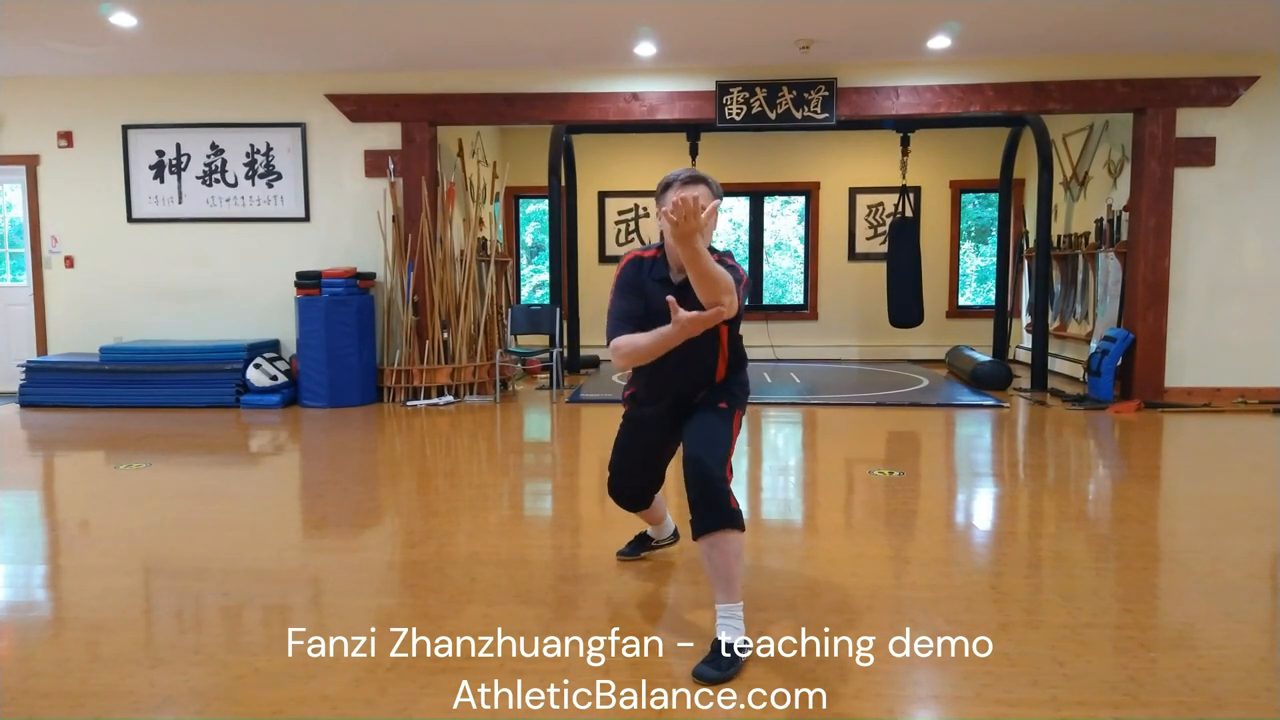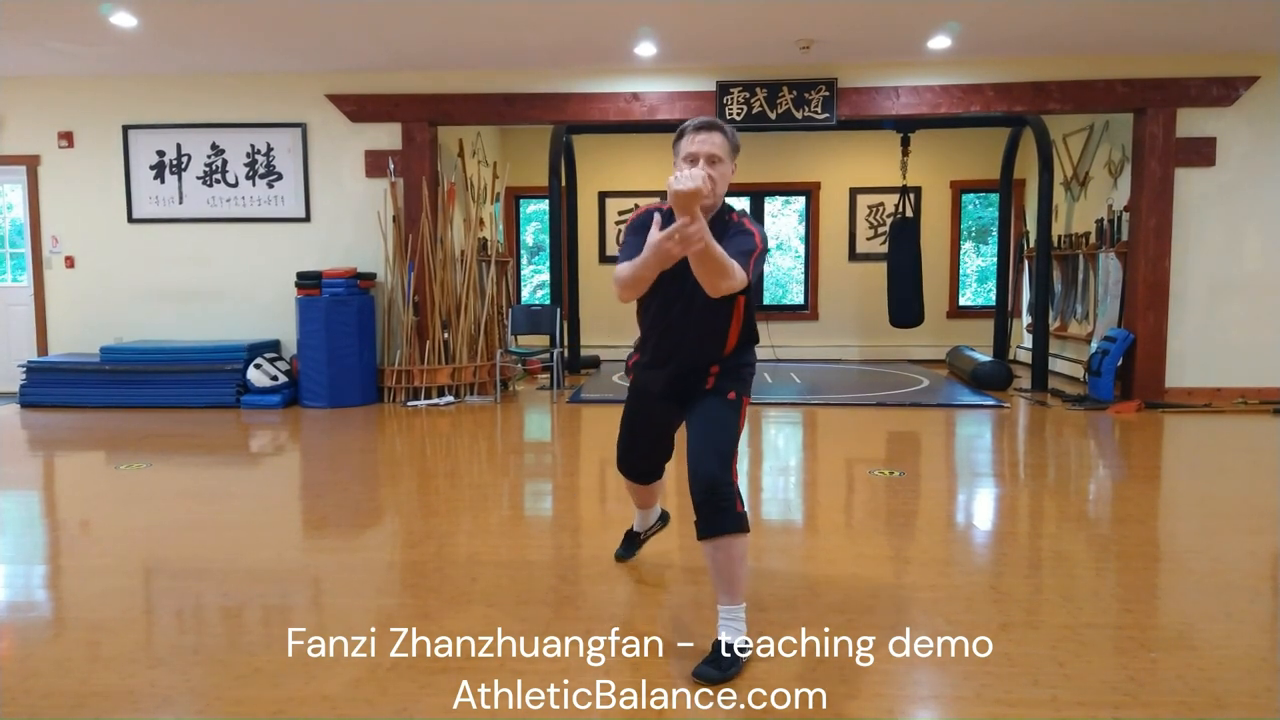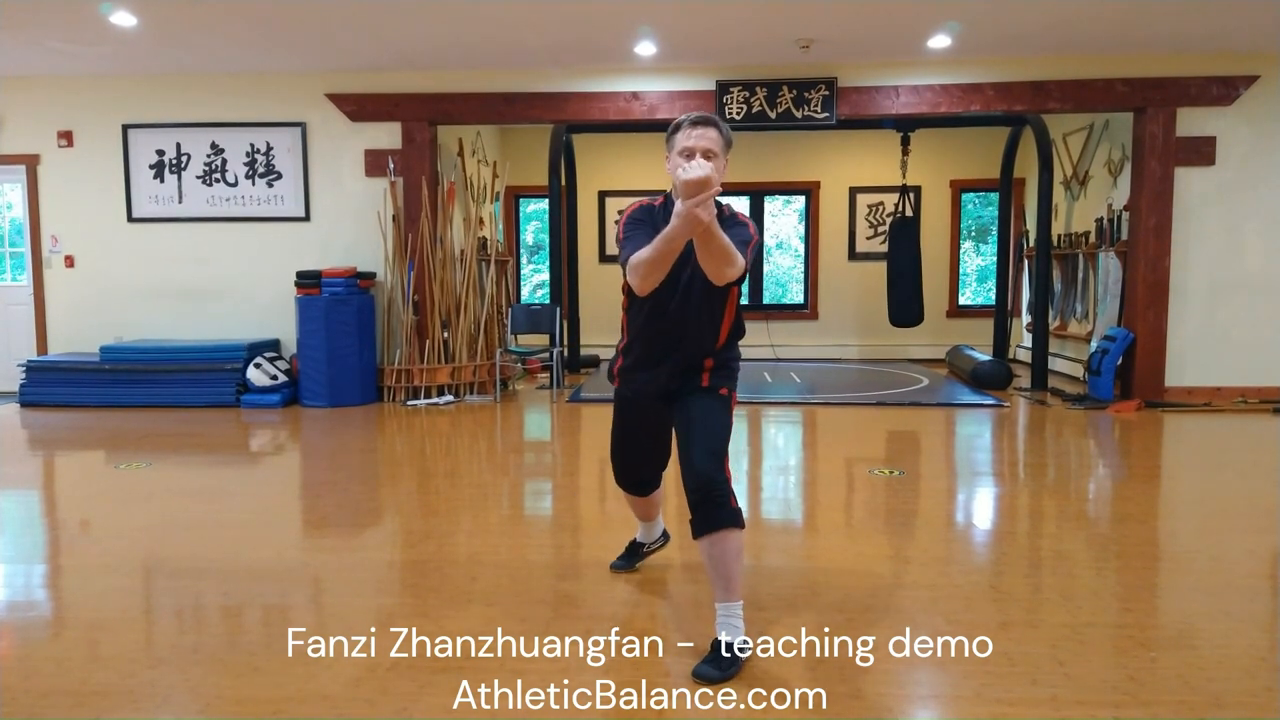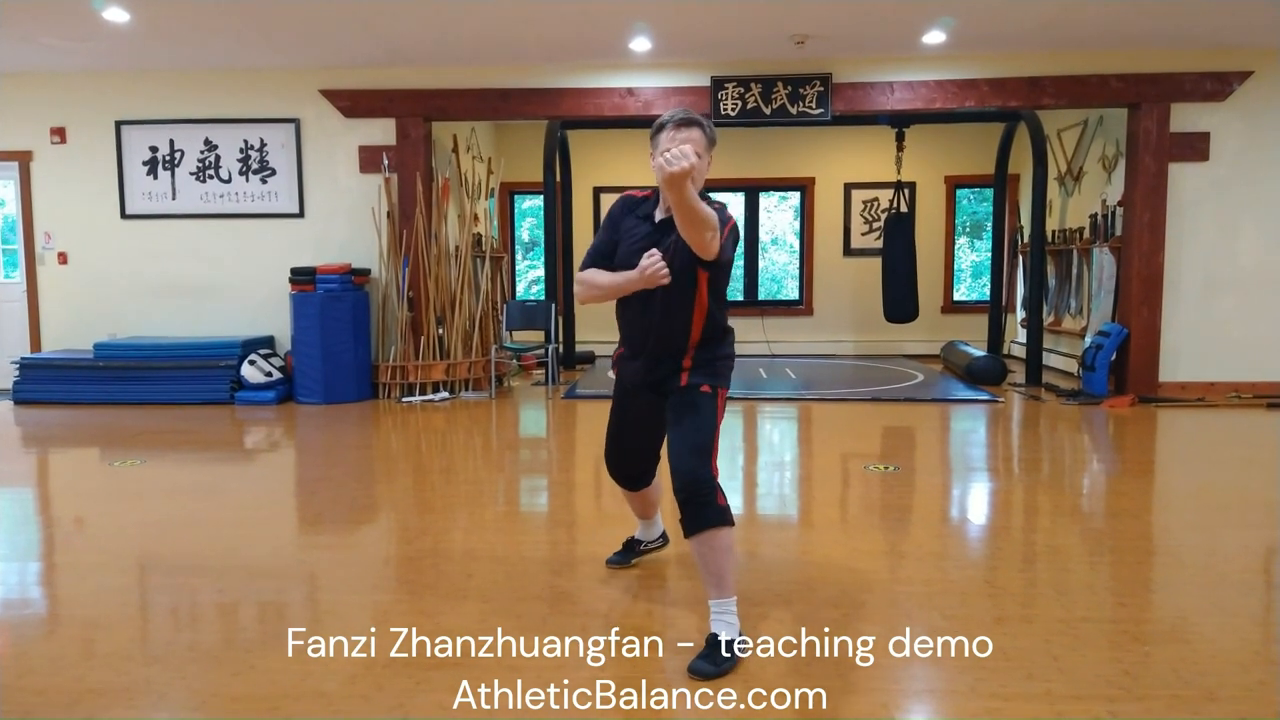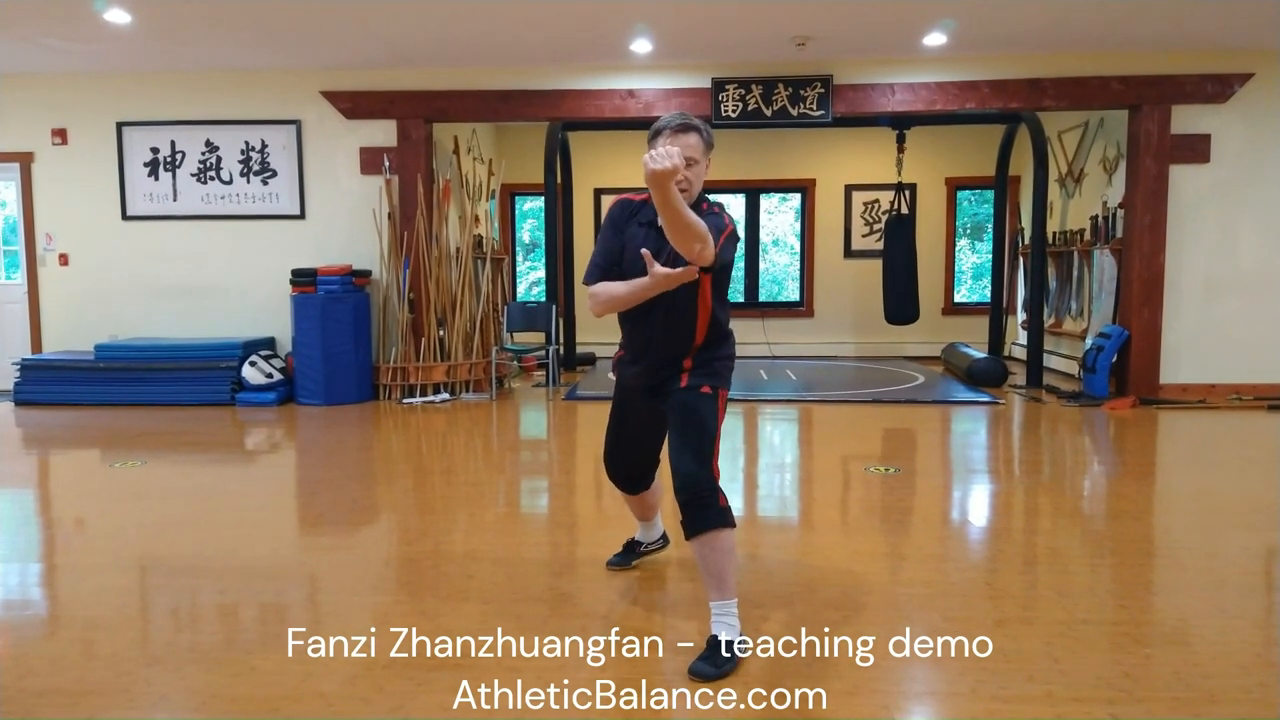
dt=0.5s
person 1, frame 1
left shoulder: (724, 268)
right shoulder: (636, 267)
left elbow: (722, 303)
right elbow: (619, 353)
left wrist: (694, 247)
right wrist: (678, 330)
left hip: (714, 395)
right hip: (650, 398)
left knee: (707, 483)
right knee: (626, 488)
left ankle: (731, 633)
right ankle: (661, 532)
person 1, frame 2
left shoulder: (745, 232)
right shoulder: (647, 221)
left elbow: (724, 283)
right elbow: (623, 287)
left wrist: (693, 220)
right wrist: (655, 256)
left hip: (719, 376)
right hip: (653, 372)
left knee: (713, 484)
right knee: (636, 465)
left ankle: (733, 633)
right ankle: (646, 520)
person 1, frame 3
left shoulder: (737, 226)
right shoulder: (640, 217)
left elbow: (724, 272)
right elbow: (639, 279)
left wrist: (703, 218)
right wrist: (679, 226)
left hip: (706, 374)
right hip: (638, 373)
left knee: (707, 482)
right knee: (633, 475)
left ankle: (732, 633)
right ankle: (651, 534)
person 1, frame 4
left shoulder: (716, 218)
right shoulder: (625, 211)
left elbow: (702, 240)
right elbow: (583, 286)
left wrist: (682, 188)
right wrist: (637, 276)
left hip: (697, 370)
right hip: (638, 365)
left knee: (694, 480)
right knee: (626, 466)
left ankle: (726, 628)
right ankle: (650, 533)
person 1, frame 5
left shoulder: (718, 222)
right shoulder: (623, 213)
left elbow: (694, 246)
right elbow: (596, 300)
left wrist: (665, 190)
right wrist: (656, 282)
left hip: (698, 370)
right hip: (638, 366)
left knee: (695, 482)
right knee: (625, 468)
left ankle: (727, 630)
right ankle: (650, 535)
